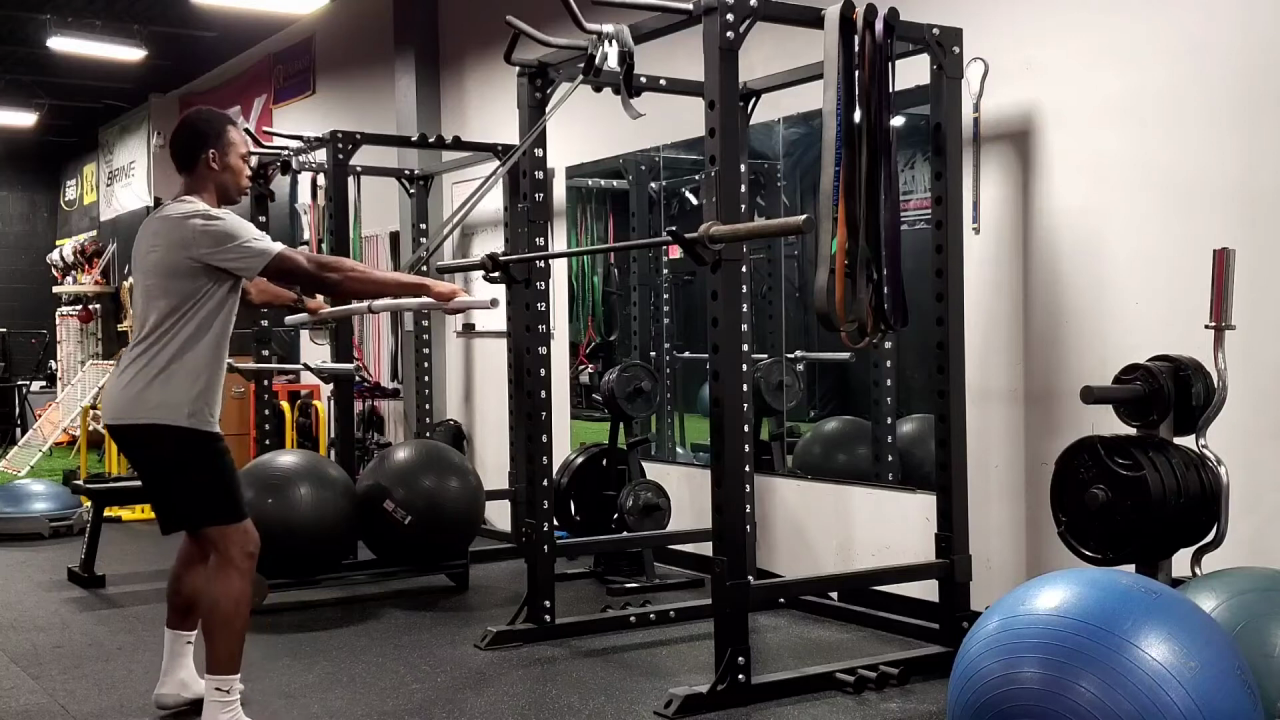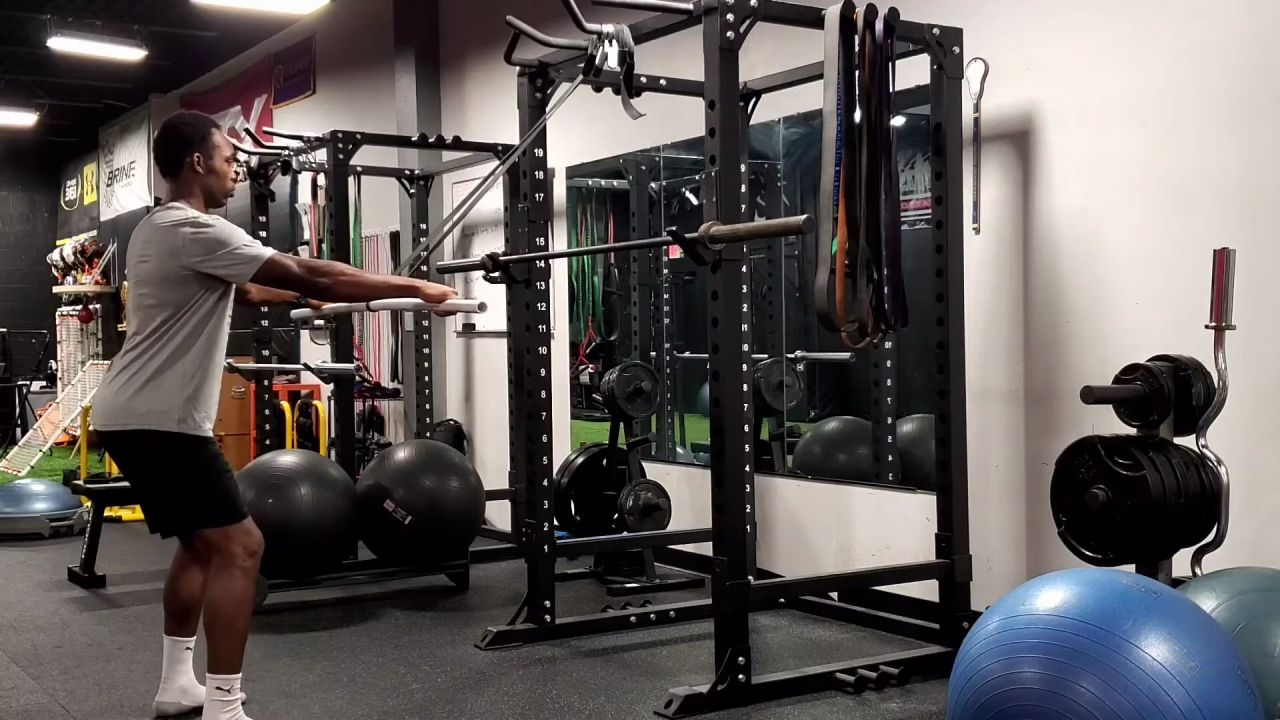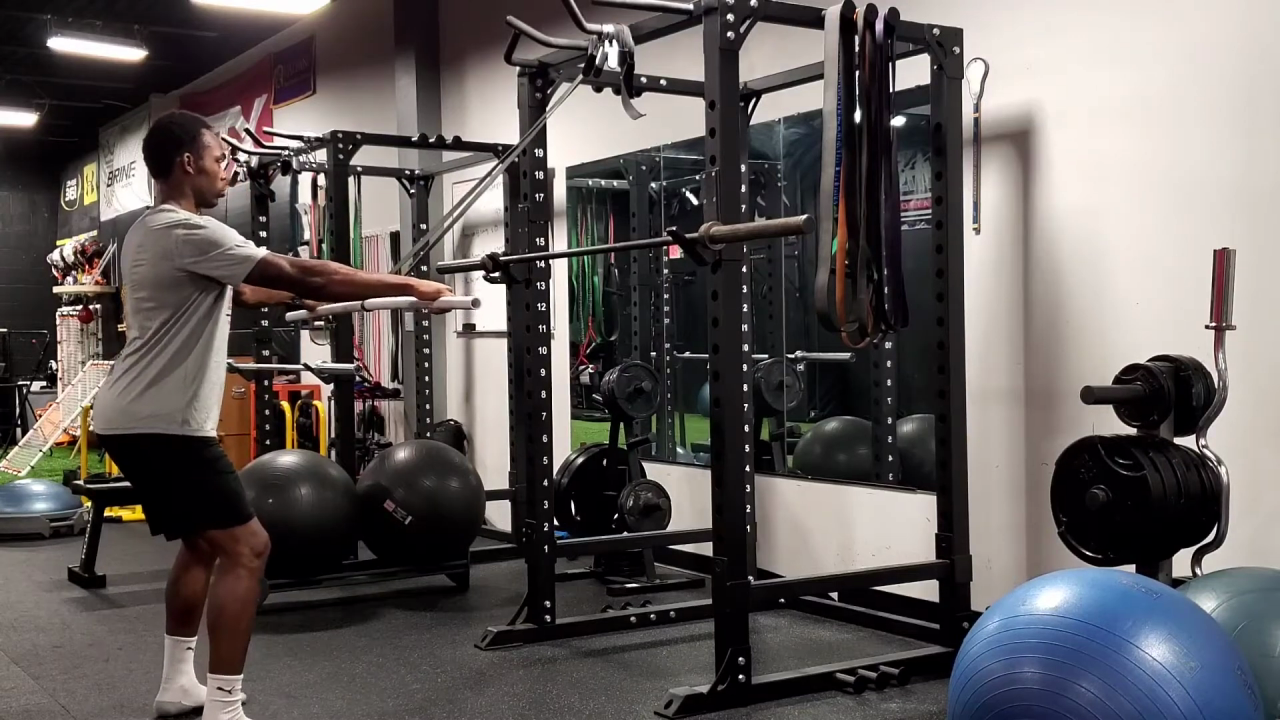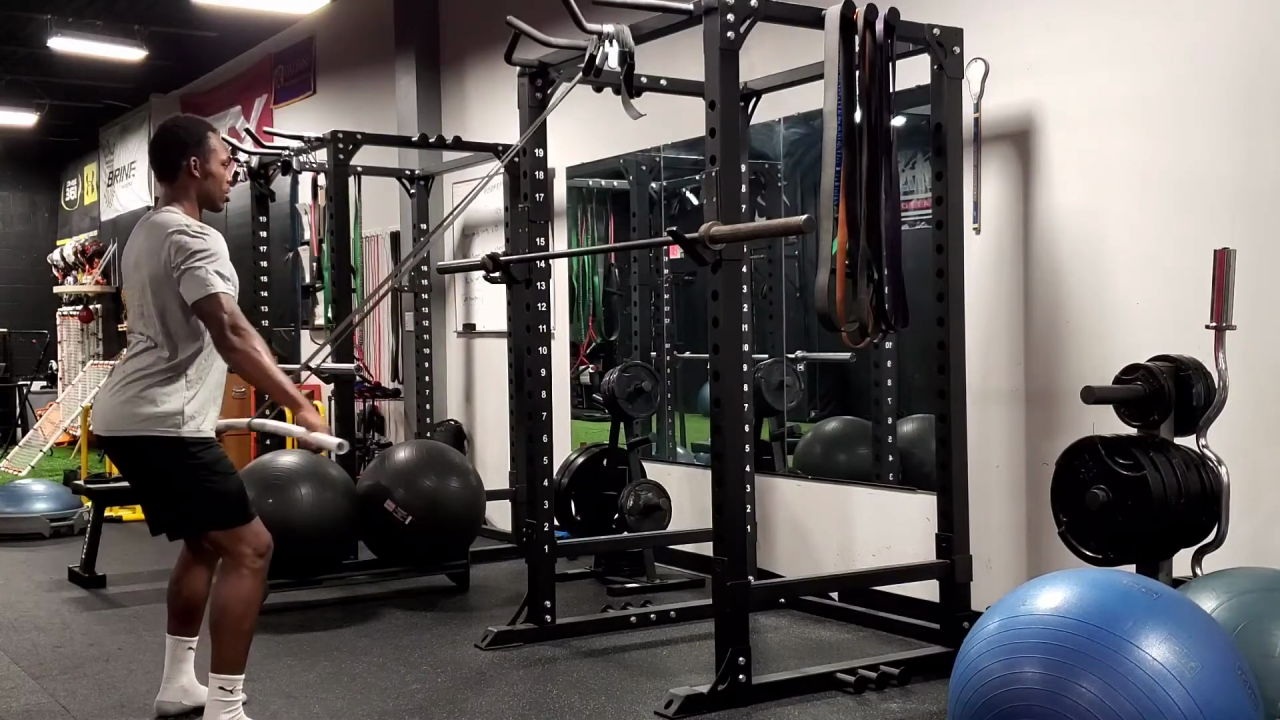
dt=0.7s
person 1, frame 1
left shoulder: (170, 223)
right shoulder: (204, 224)
left elbow: (242, 287)
right elbow: (317, 271)
left wrist: (298, 302)
right wrist: (423, 285)
left hip: (143, 409)
right hip: (166, 414)
left knee: (205, 538)
right knee: (235, 547)
person 1, frame 2
left shoulder: (163, 229)
right shoulder: (193, 231)
left elbow: (245, 289)
right elbow: (309, 275)
left wrist: (303, 298)
right wrist: (416, 287)
left hip: (136, 416)
right hip: (158, 420)
left knee: (200, 543)
right knee: (238, 548)
person 1, frame 3
left shoulder: (152, 230)
right shoulder: (186, 232)
left elbow: (231, 291)
right elbow: (302, 274)
left wrist: (296, 298)
right wrist: (408, 285)
left hip: (134, 417)
right hip: (160, 422)
left knee: (203, 543)
right knee: (245, 547)
person 1, frame 4
left shoulder: (147, 232)
right shoulder: (191, 237)
right elbow: (231, 332)
right wrist: (298, 403)
left hip: (130, 417)
right hip: (162, 423)
left knee: (206, 543)
right knee: (248, 548)
